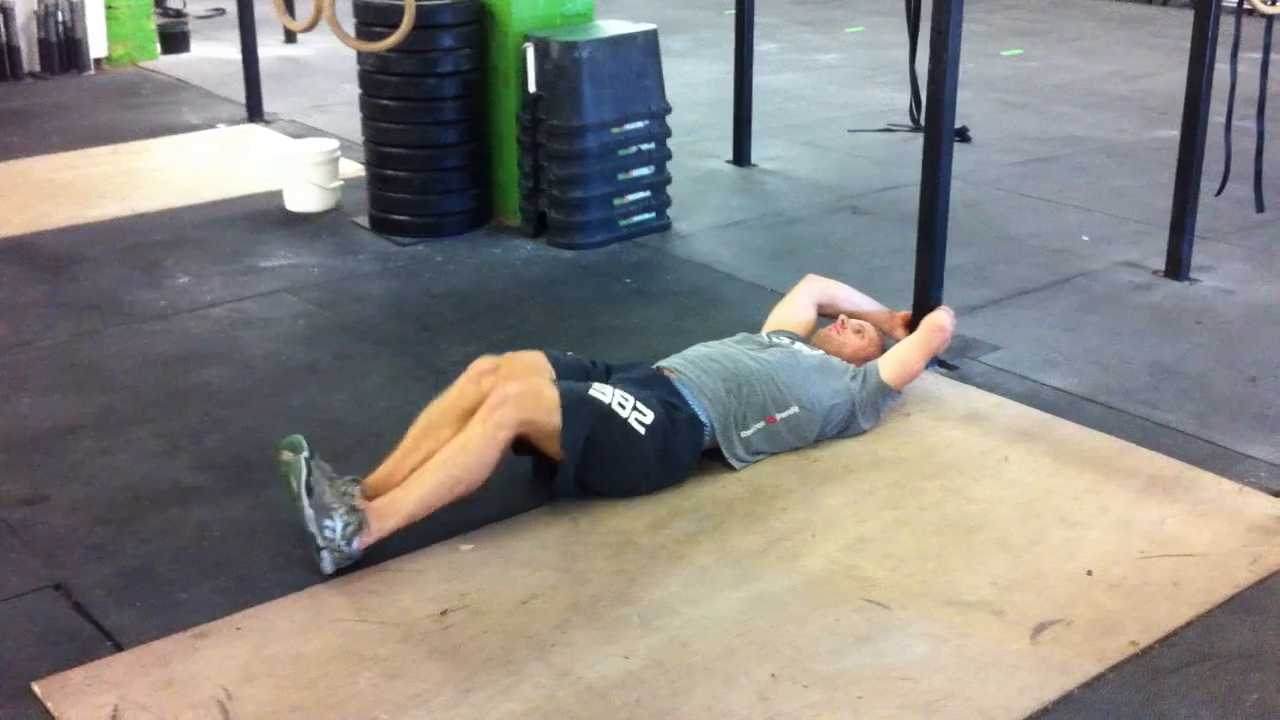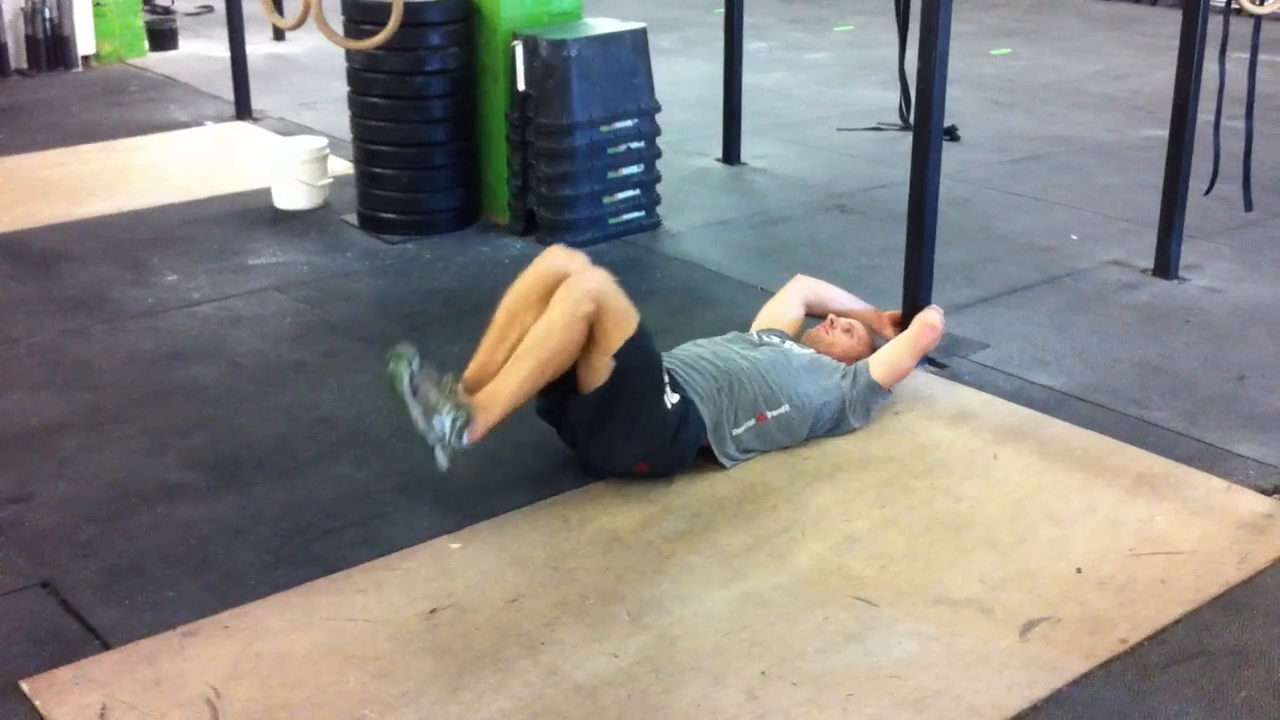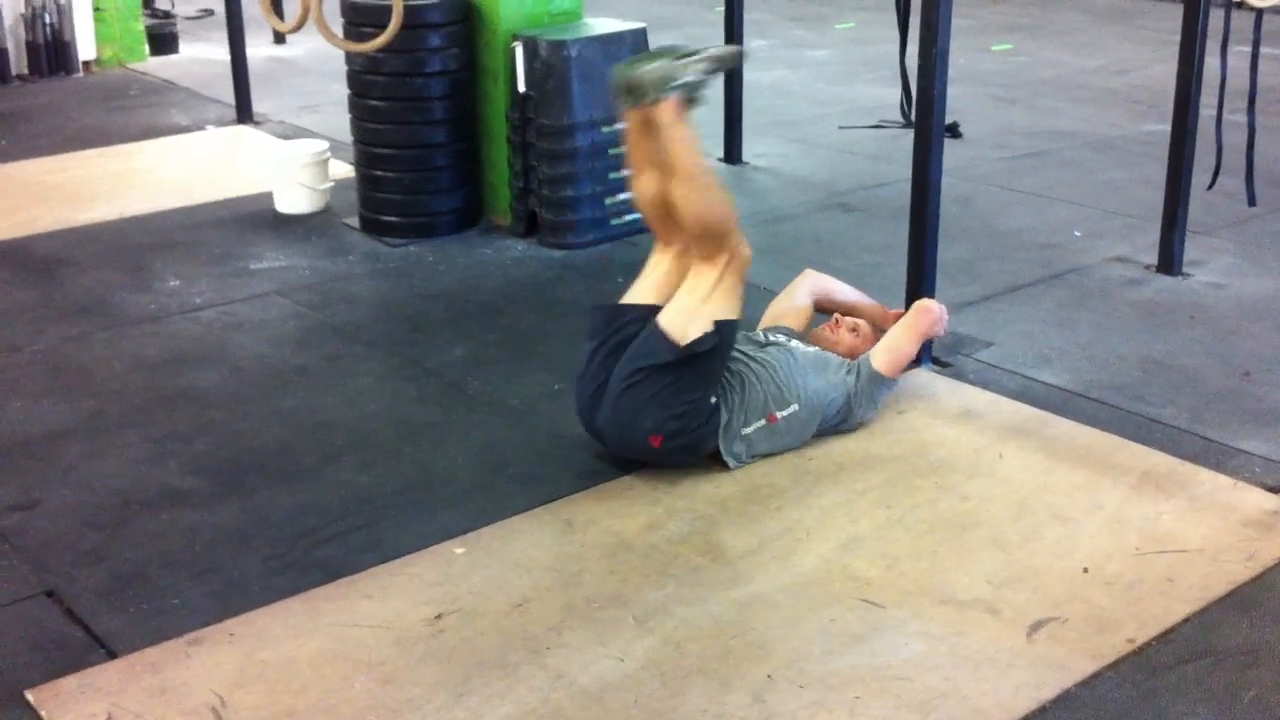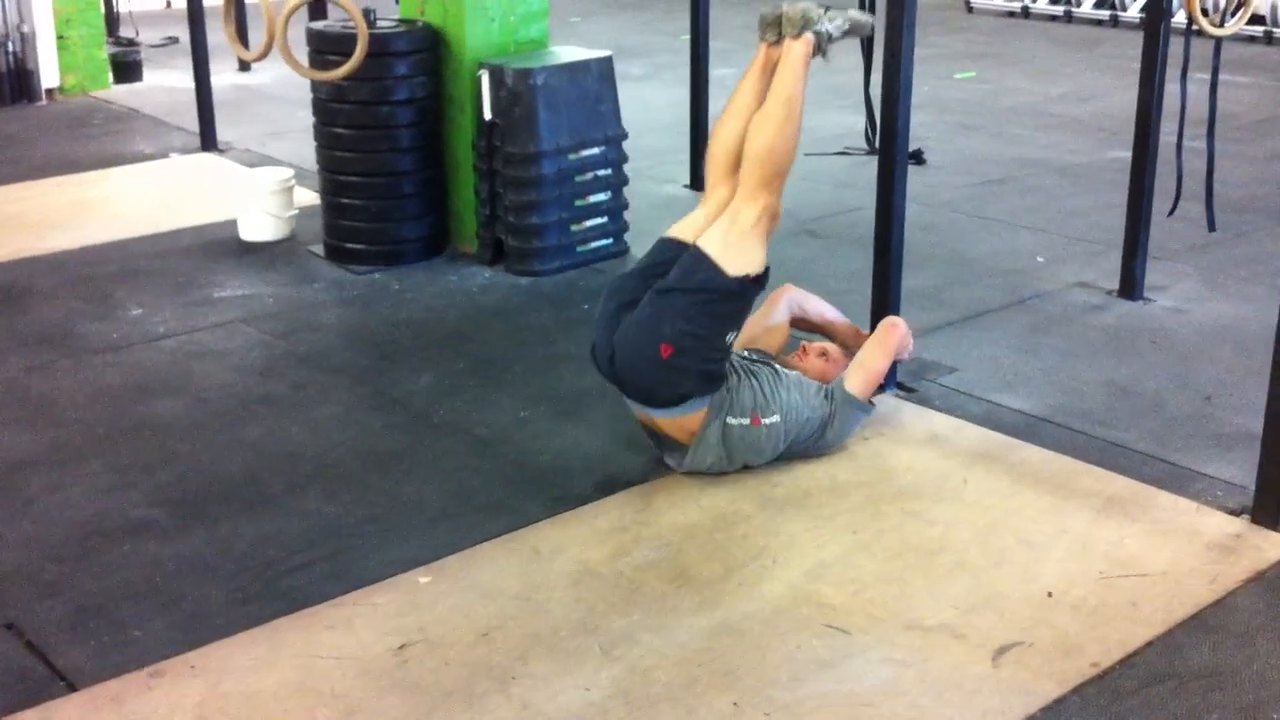
dt=0.7s
person 1, frame 1
left shoulder: (849, 392)
right shoulder: (788, 345)
left elbow: (935, 332)
right elbow: (813, 285)
right wrist: (887, 307)
left hip: (674, 427)
right hip: (641, 381)
left knee: (512, 401)
right knee: (487, 371)
left ankle: (359, 530)
right ankle: (363, 494)
person 1, frame 2
left shoulder: (842, 392)
right shoulder: (774, 345)
left elbow: (927, 328)
right elbow: (802, 287)
right wrist: (878, 312)
left hip: (656, 432)
right hip: (598, 411)
left knee: (592, 286)
right knee: (560, 262)
left ankle: (467, 421)
right ankle: (463, 391)
person 1, frame 3
left shoulder: (851, 388)
right shoulder: (779, 344)
left elbow: (926, 315)
right elbow: (810, 281)
right wrist: (882, 312)
left hip: (660, 415)
left knee: (726, 251)
right knee: (682, 240)
left ankle: (661, 104)
right ankle: (644, 111)
person 1, frame 4
left shoulder: (828, 414)
right shoulder: (757, 370)
right elbow: (786, 297)
left hip: (668, 364)
right hip: (646, 353)
left knee: (756, 202)
